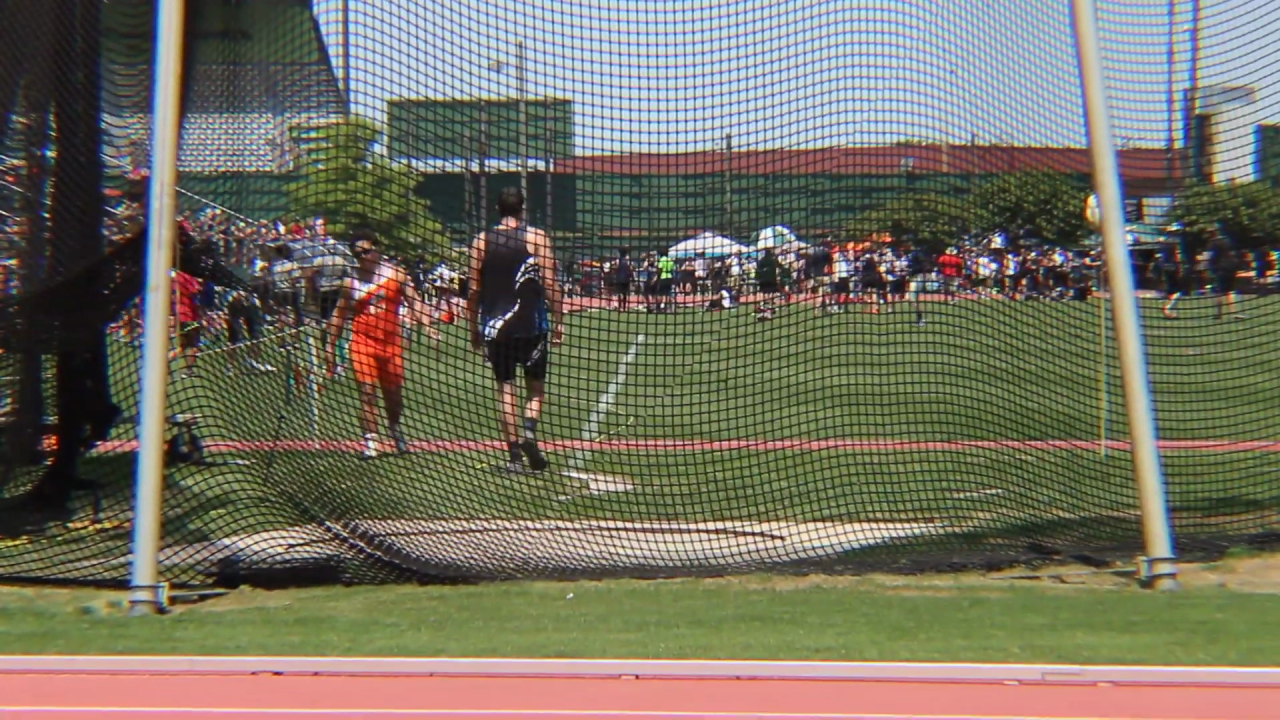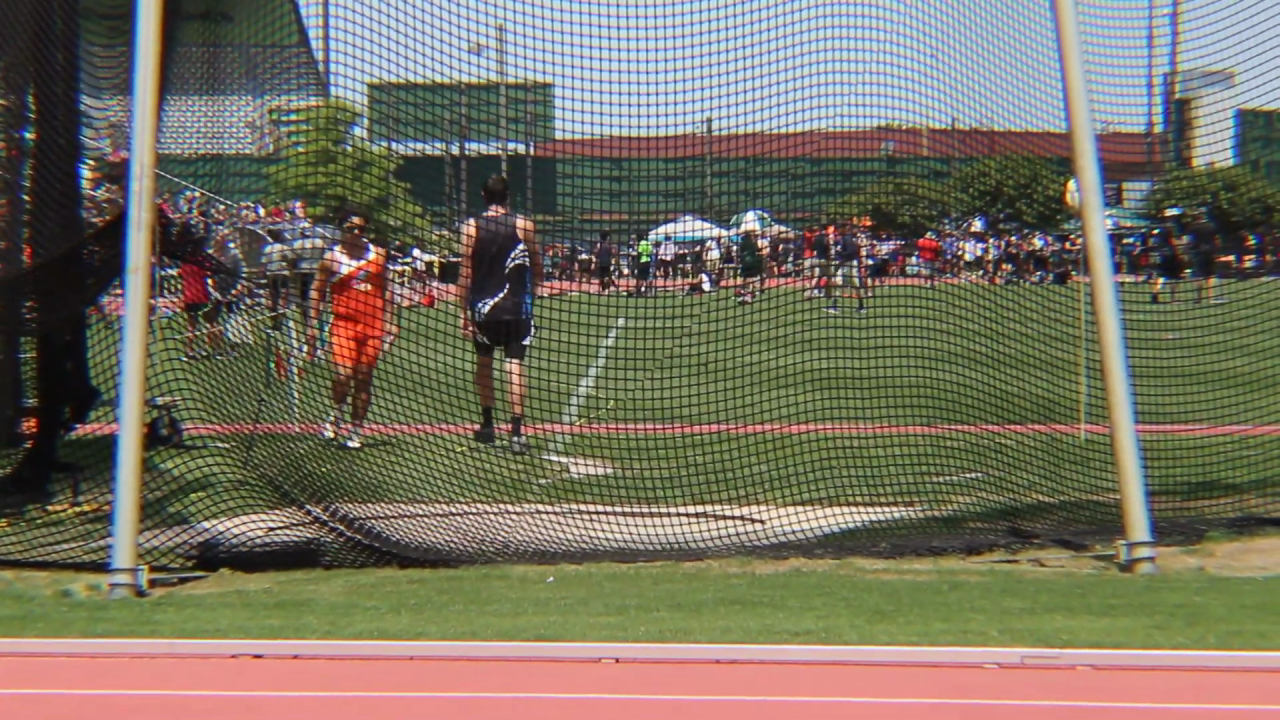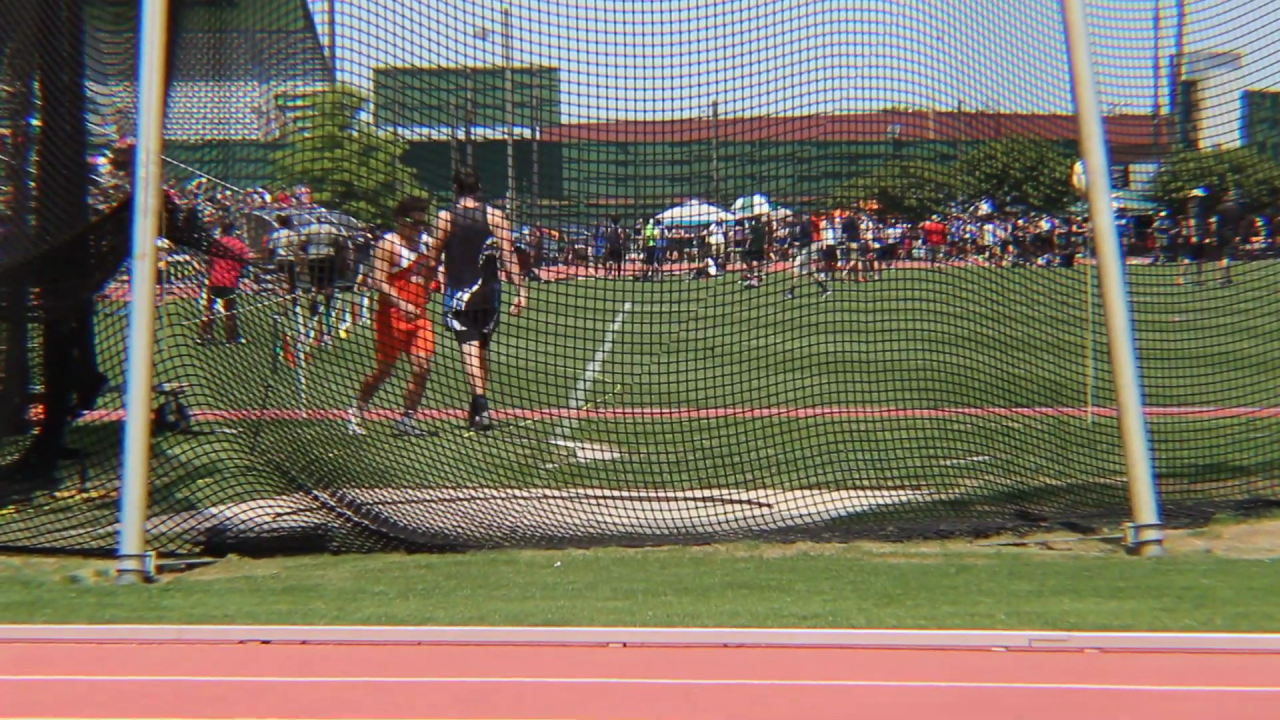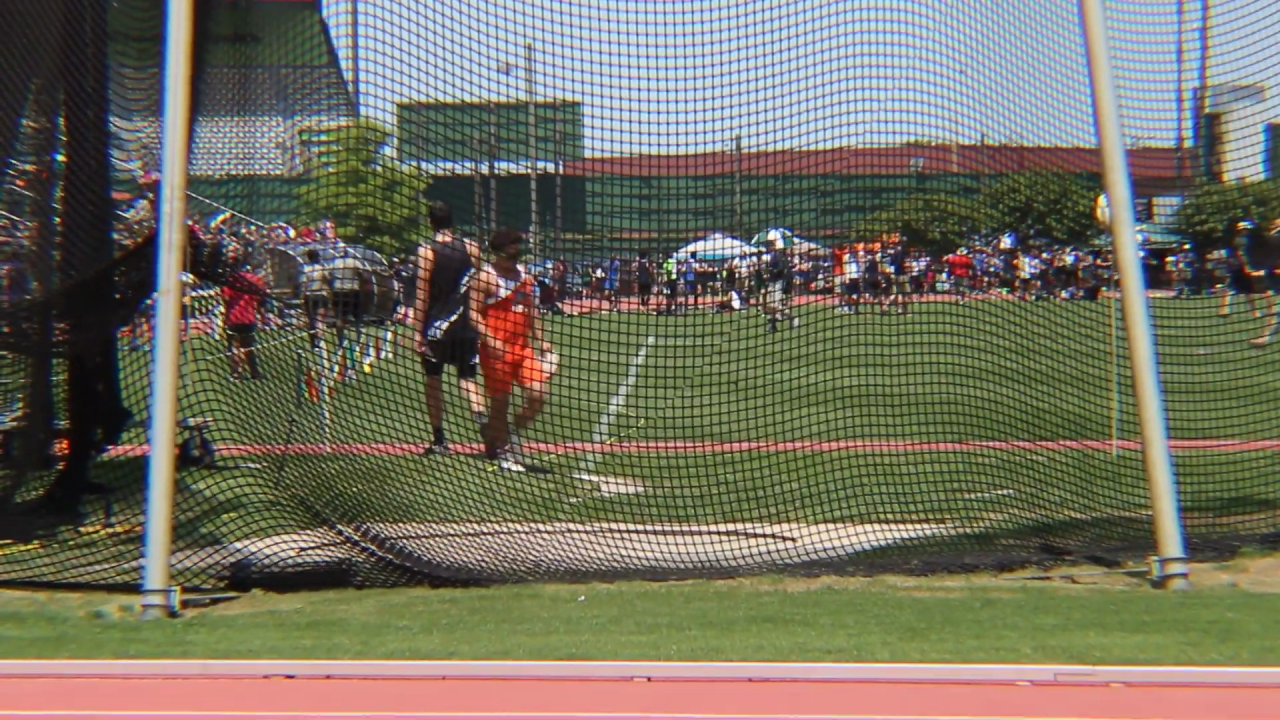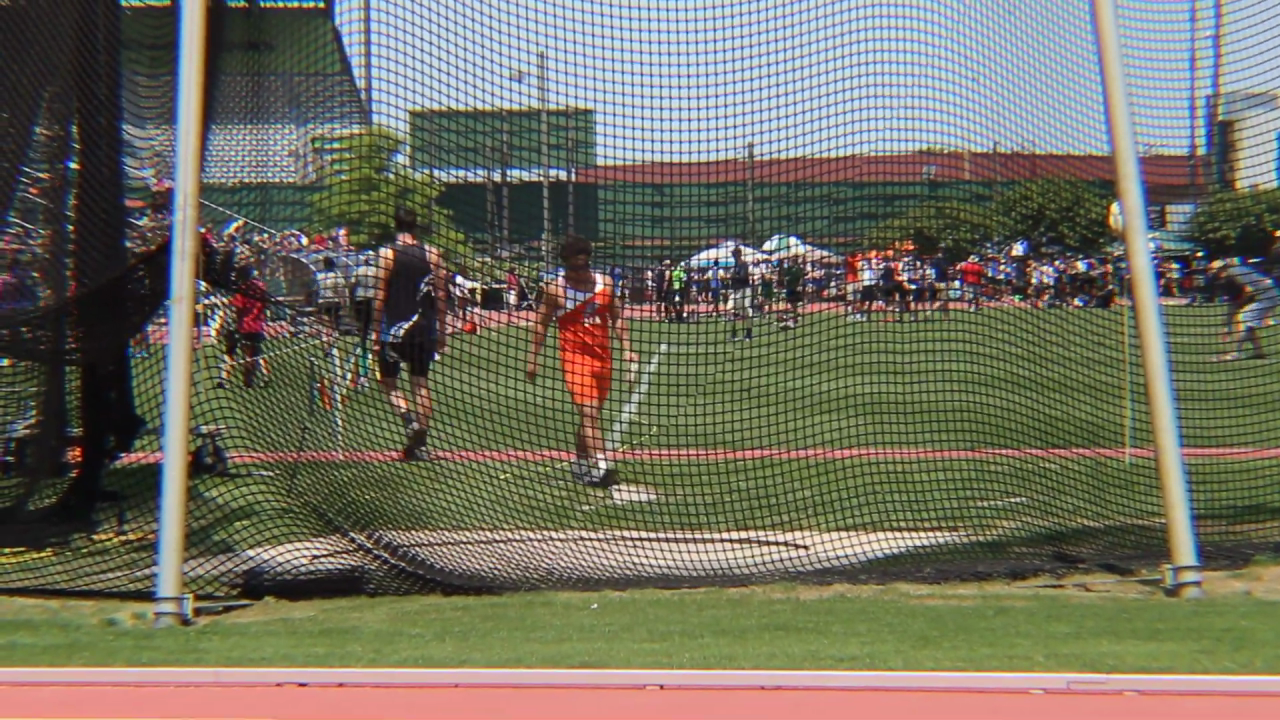
dt=0.7s
person 1, frame 1
left shoulder: (482, 241)
right shoulder: (537, 237)
left elbow: (474, 289)
right elbow: (550, 284)
left wrist: (473, 328)
right wrist: (558, 320)
left hip: (495, 327)
right hip: (531, 325)
left knee: (506, 388)
right knee: (535, 383)
left ankle: (514, 457)
right ankle: (529, 430)
person 1, frame 2
left shoulder: (472, 226)
right shoulder: (524, 224)
left elbow: (465, 273)
right elbow: (537, 269)
left wrist: (464, 312)
right wrist: (530, 290)
left hip: (483, 308)
right hip: (517, 308)
left knee: (484, 363)
right knee: (515, 367)
left ankle: (487, 424)
right ankle: (516, 433)
person 1, frame 3
left shoulder: (445, 217)
right shoulder: (496, 216)
left elbow: (433, 259)
right elbow: (508, 257)
right wrist: (520, 291)
left hip: (459, 295)
right hip: (488, 295)
left knee: (470, 352)
right knee: (481, 351)
left ankle: (482, 408)
right ankle: (477, 409)
person 1, frame 4
left shoulder: (427, 251)
right shoulder: (472, 248)
left elbow: (422, 296)
left wrist: (419, 332)
left hip: (436, 328)
right hip: (466, 328)
left knee: (434, 384)
right knee: (469, 382)
left ankle: (440, 441)
right ankle: (483, 422)
person 1, frame 5
left shoulder: (387, 253)
right shoulder: (431, 253)
left elbow: (380, 296)
right elbow: (441, 294)
left wrist: (376, 331)
right wrist: (441, 330)
left hip: (394, 330)
right hip: (424, 330)
left knee: (389, 383)
right knee: (420, 384)
left ankle: (411, 421)
right ankle: (419, 447)
person 2, frame 1
left shoulder: (396, 275)
right shoulder: (350, 282)
left elbow: (415, 303)
right elbow: (339, 315)
right wrist: (330, 345)
left hip: (392, 343)
right hip: (362, 343)
left knee: (393, 394)
right knee: (367, 393)
left ankle: (394, 428)
right ankle: (371, 443)
person 2, frame 2
left shoulder: (379, 254)
right shoulder: (331, 258)
left elbow: (386, 289)
right elbow: (317, 292)
left wrist: (390, 320)
right wrist: (313, 325)
left hip: (373, 325)
right hip: (345, 324)
left knee: (364, 378)
right knee: (343, 374)
left ankle: (355, 429)
right ankle: (335, 415)
person 2, frame 3
left shoulder: (419, 243)
right shoulder: (387, 245)
right elbow: (378, 282)
right wrist: (401, 304)
left hip: (419, 317)
right hip: (392, 317)
left knee: (422, 368)
right knee: (384, 370)
left ankle: (407, 418)
right ankle: (358, 410)
person 2, frame 4
left shoulder: (523, 274)
right shoulder: (485, 276)
right elbow: (473, 313)
left wrist: (541, 340)
right wrist: (490, 338)
left hip: (524, 346)
right hip: (497, 350)
left knee: (539, 395)
right knee: (500, 403)
left ankle: (513, 434)
right ankle: (503, 454)
person 2, frame 5
left shoulder: (605, 283)
right shoulder: (555, 289)
left elbow: (617, 318)
right elbow: (542, 324)
left wrist: (627, 350)
right wrist: (533, 358)
left hip: (603, 357)
right hip: (575, 358)
left knee: (592, 414)
right knee: (589, 412)
left ankle: (580, 463)
right ankle: (600, 466)
